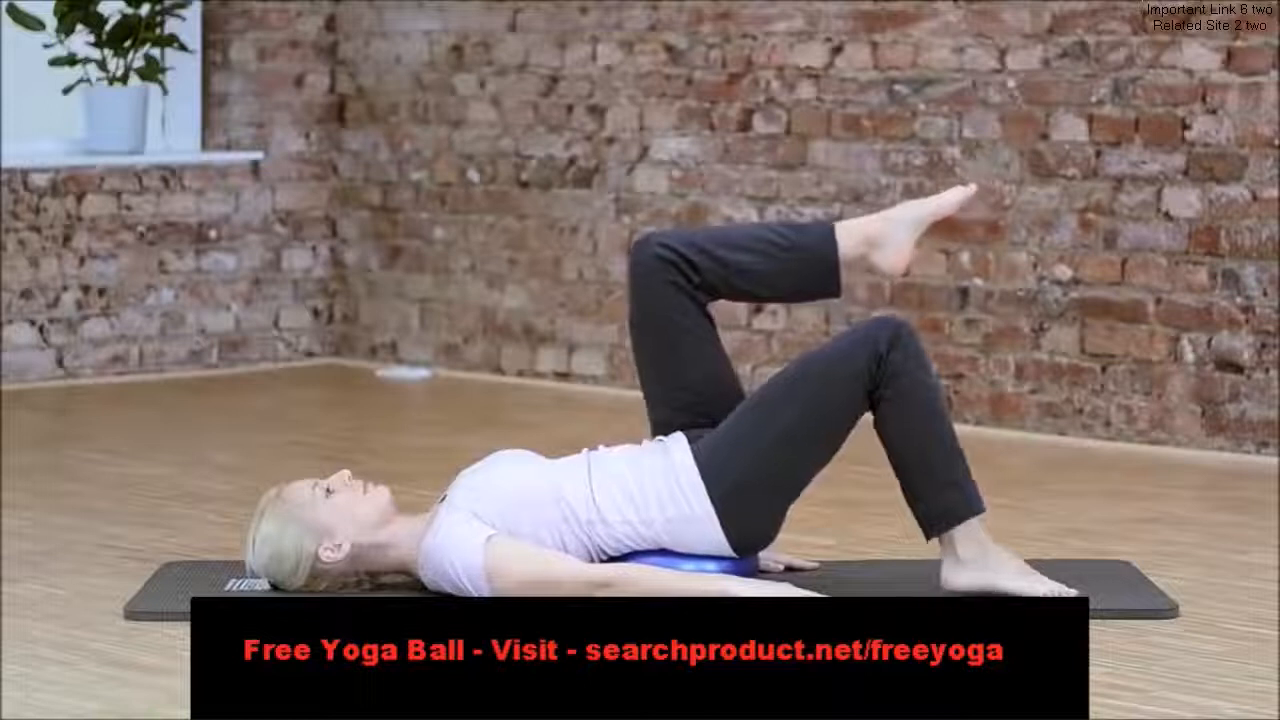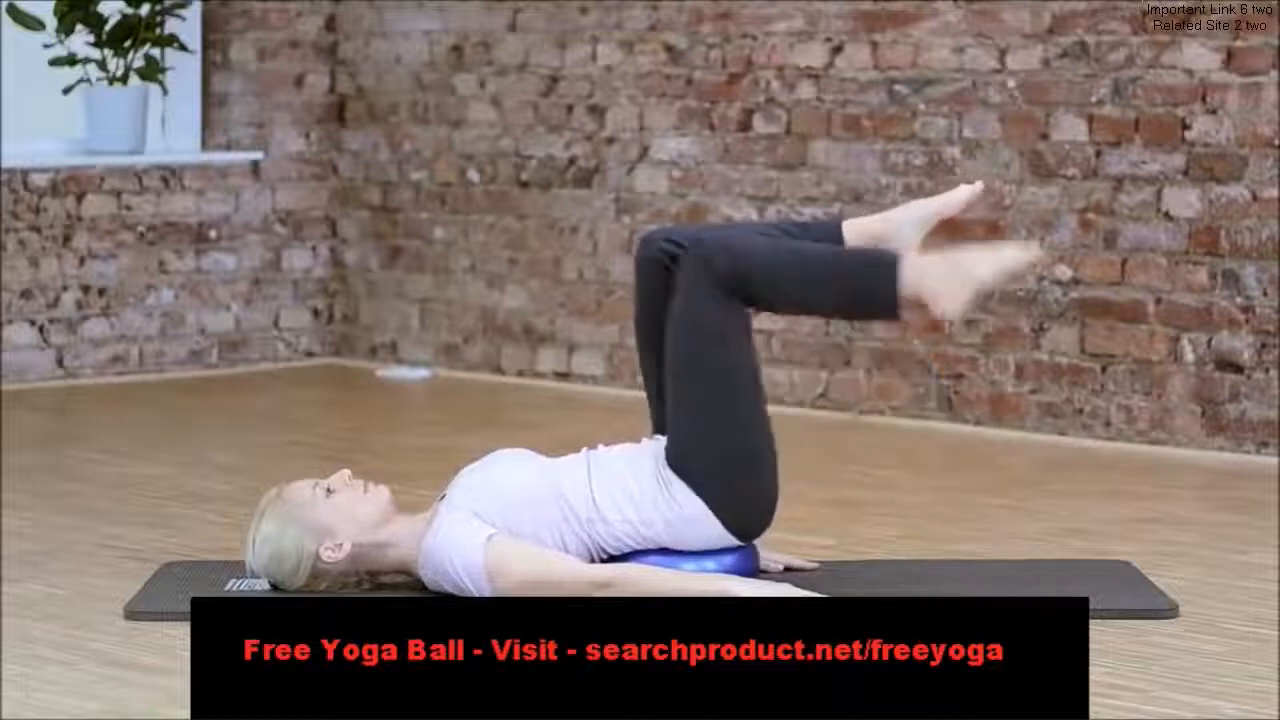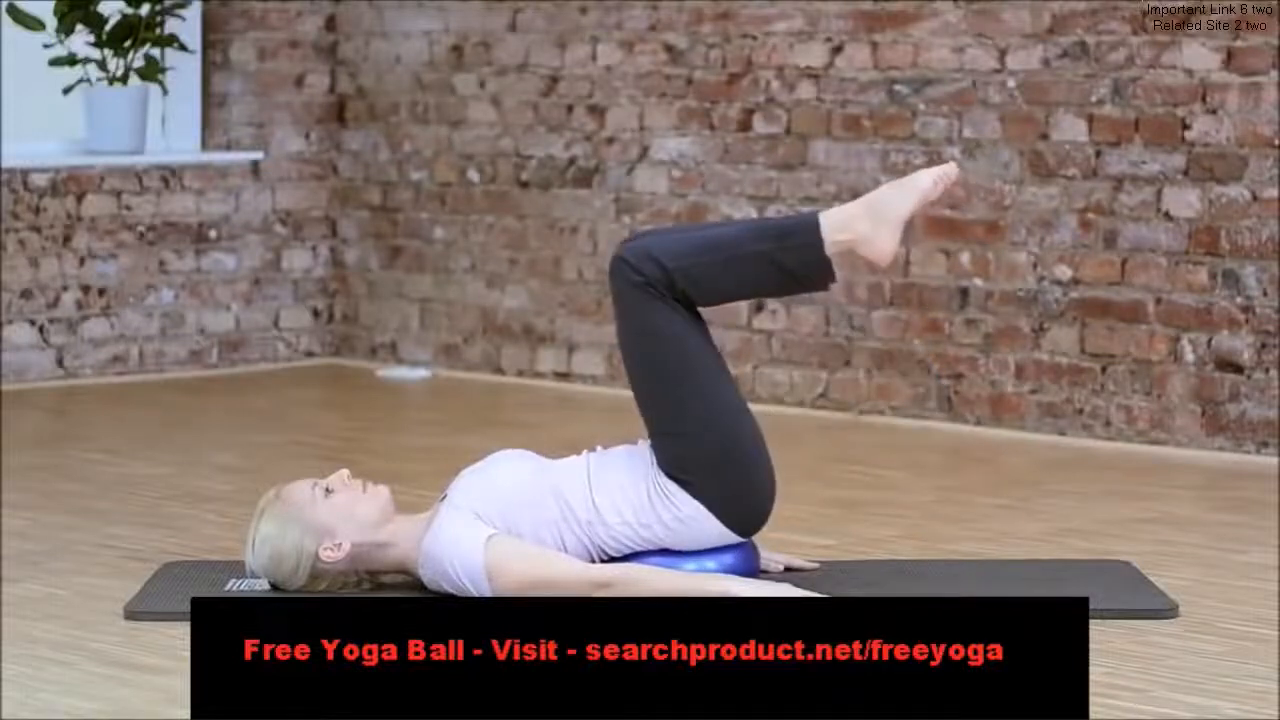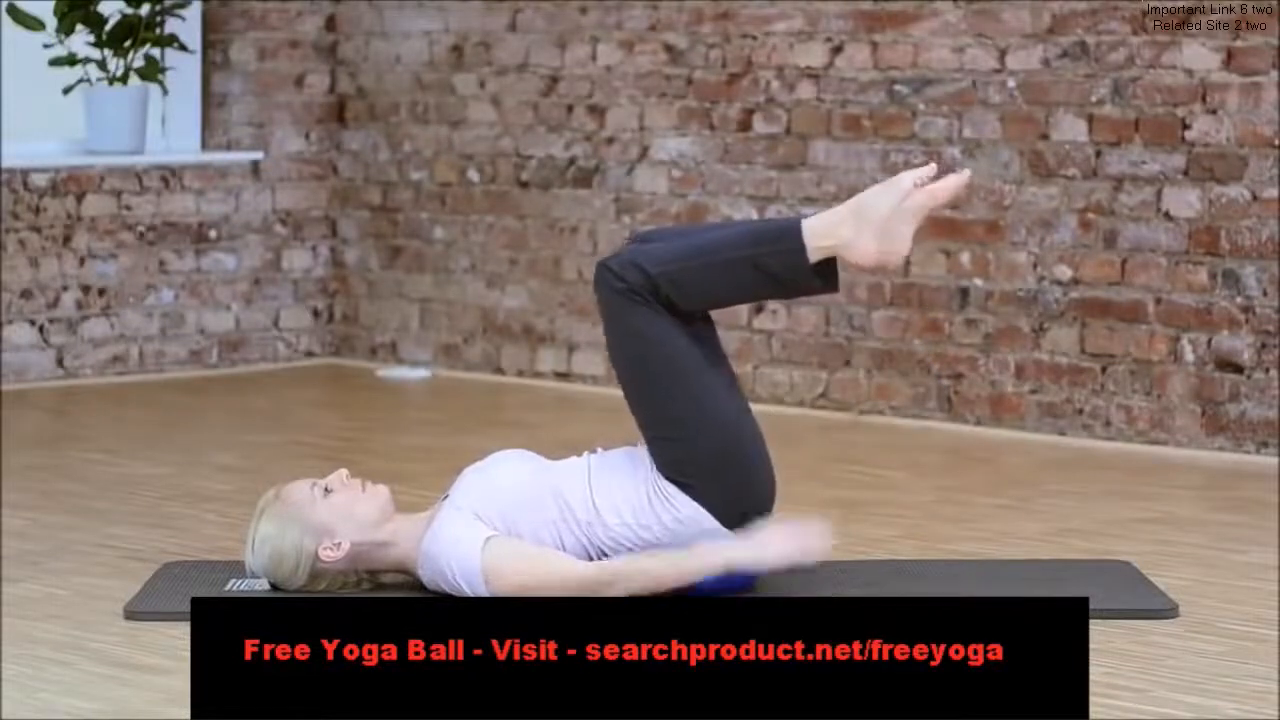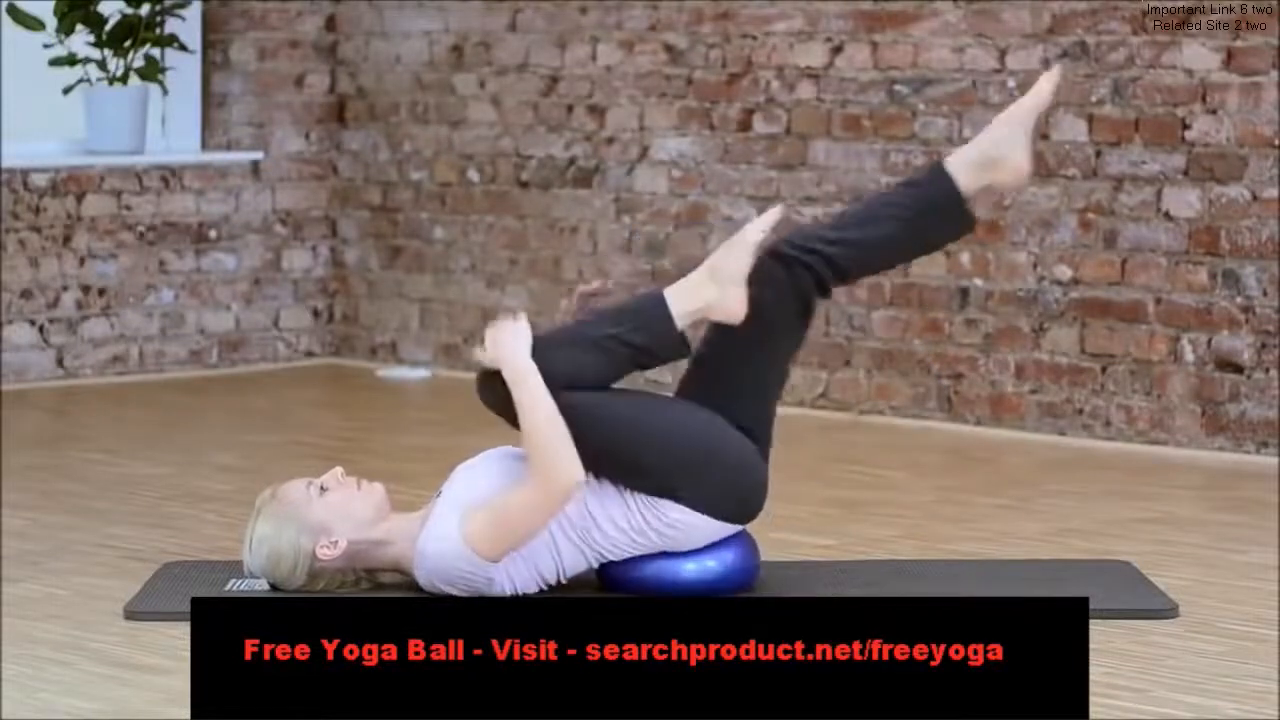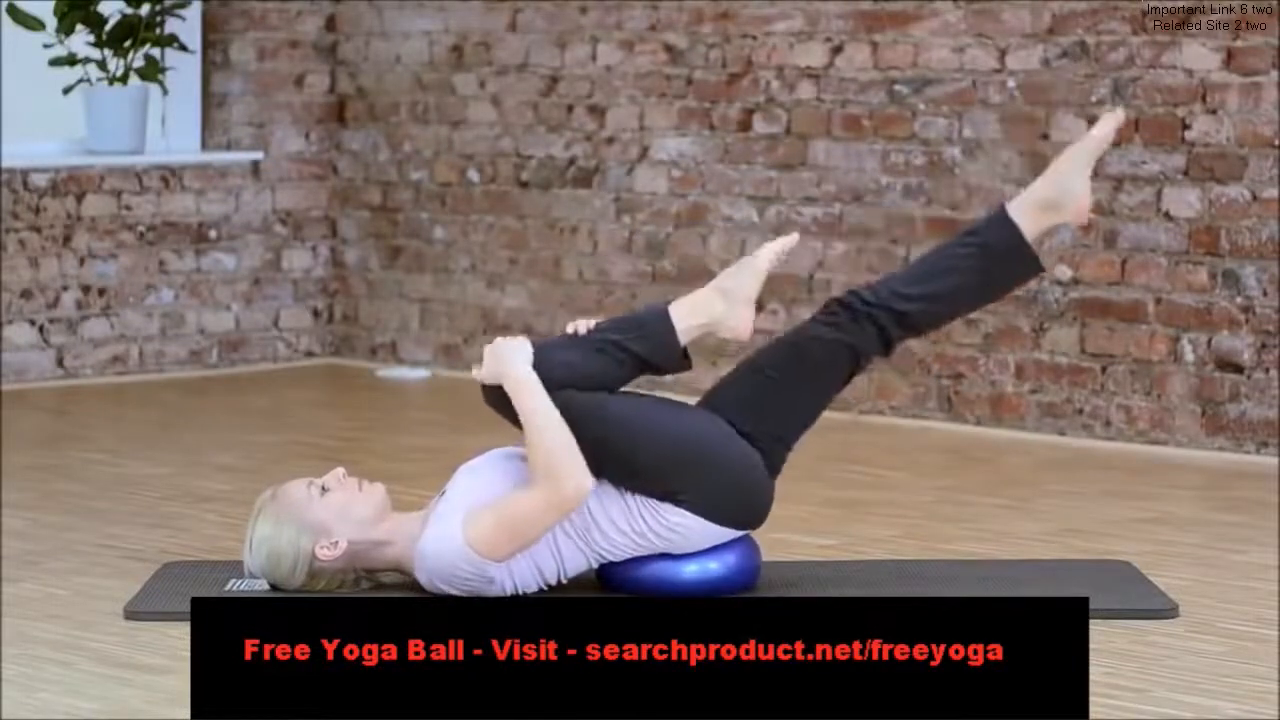
dt=0.7s
person 1, frame 1
left shoulder: (448, 517)
right shoulder: (448, 554)
right elbow: (600, 583)
right wrist: (749, 592)
left hip: (686, 461)
right hip: (715, 491)
left knee: (660, 258)
right knee: (883, 344)
left ankle: (863, 239)
right ankle: (967, 550)
person 1, frame 2
left shoulder: (453, 515)
right shoulder: (448, 551)
right elbow: (600, 582)
right wrist: (752, 592)
left hip: (685, 486)
right hip: (710, 494)
left knee: (667, 254)
right knee: (707, 266)
left ankle: (882, 240)
right ankle: (918, 279)
person 1, frame 3
left shoulder: (449, 518)
right shoulder: (447, 554)
right elbow: (599, 583)
right wrist: (745, 591)
left hip: (694, 496)
right hip: (712, 493)
left knee: (647, 268)
right knee: (640, 269)
left ankle: (846, 231)
right ankle: (848, 229)
person 1, frame 4
left shoulder: (448, 521)
right shoulder: (450, 554)
right elbow: (601, 579)
right wrist: (741, 549)
left hip: (688, 491)
right hip: (713, 495)
left knee: (654, 255)
right knee: (626, 277)
left ankle: (836, 238)
right ankle: (833, 233)
person 1, frame 5
left shoulder: (441, 521)
right shoulder: (449, 554)
right elbow: (563, 481)
right wrist: (519, 361)
left hip: (700, 476)
right hip: (710, 487)
left knee: (795, 261)
right knee: (506, 377)
left ankle: (971, 169)
right ankle: (699, 298)
person 1, frame 6
left shoulder: (447, 522)
right shoulder: (448, 557)
right elbow: (569, 491)
left wrist: (573, 361)
right wrist: (526, 375)
left hip: (705, 477)
right hip: (713, 493)
right knee: (509, 380)
left ankle: (1035, 211)
right ankle: (705, 312)
